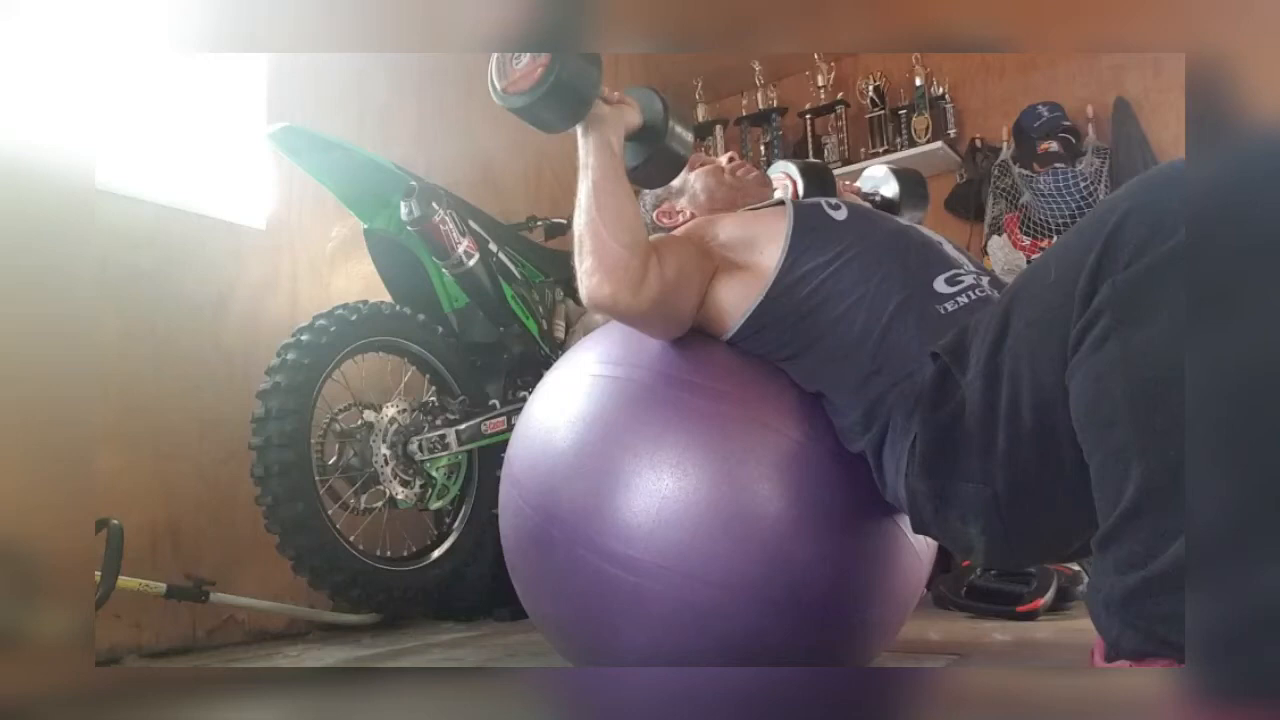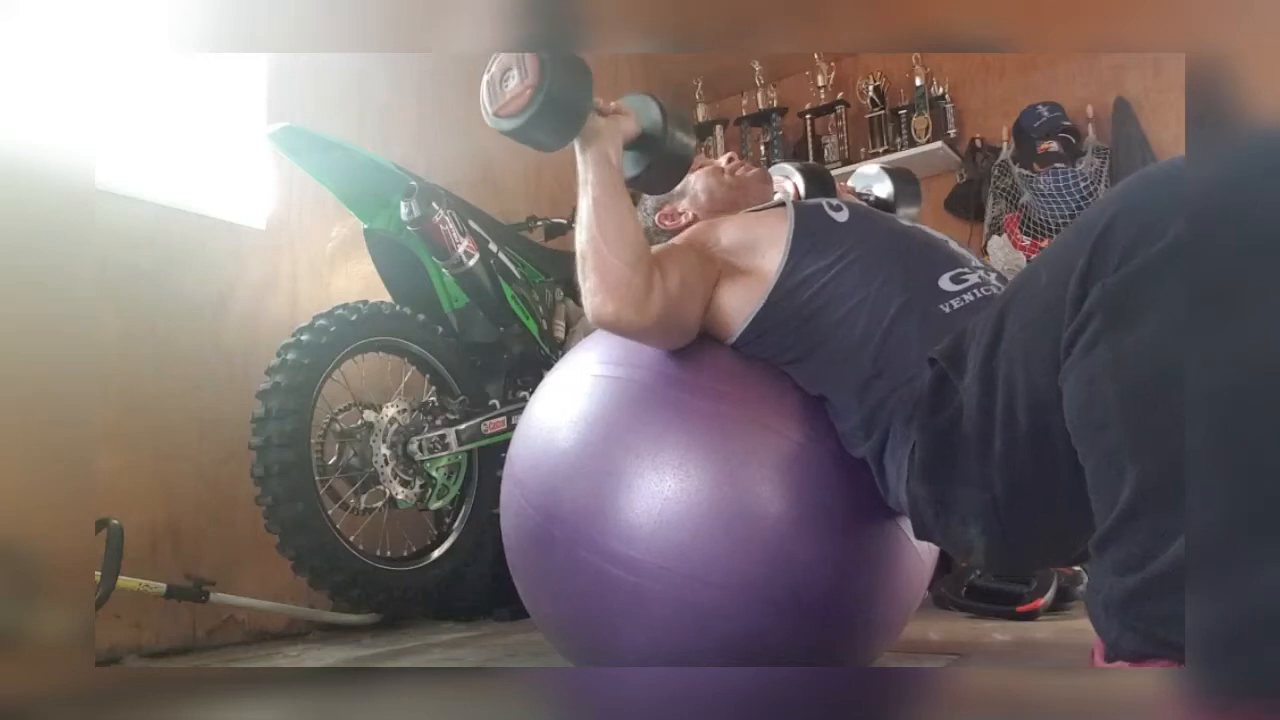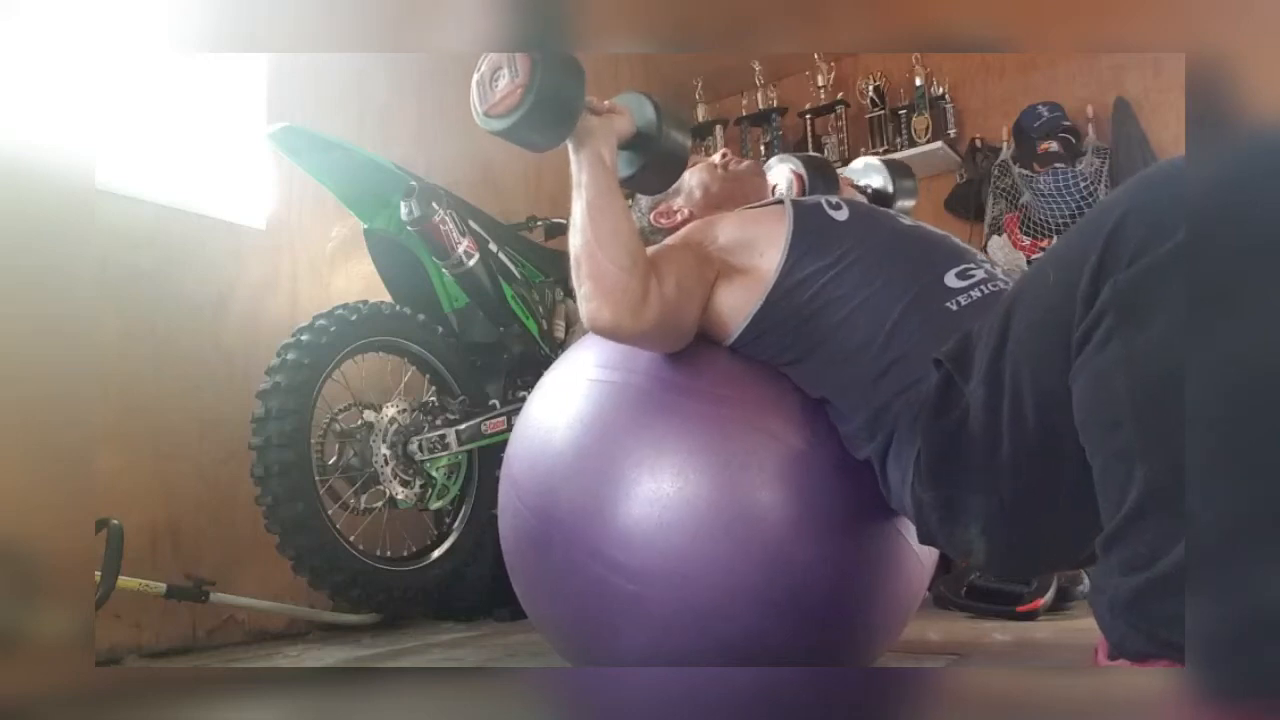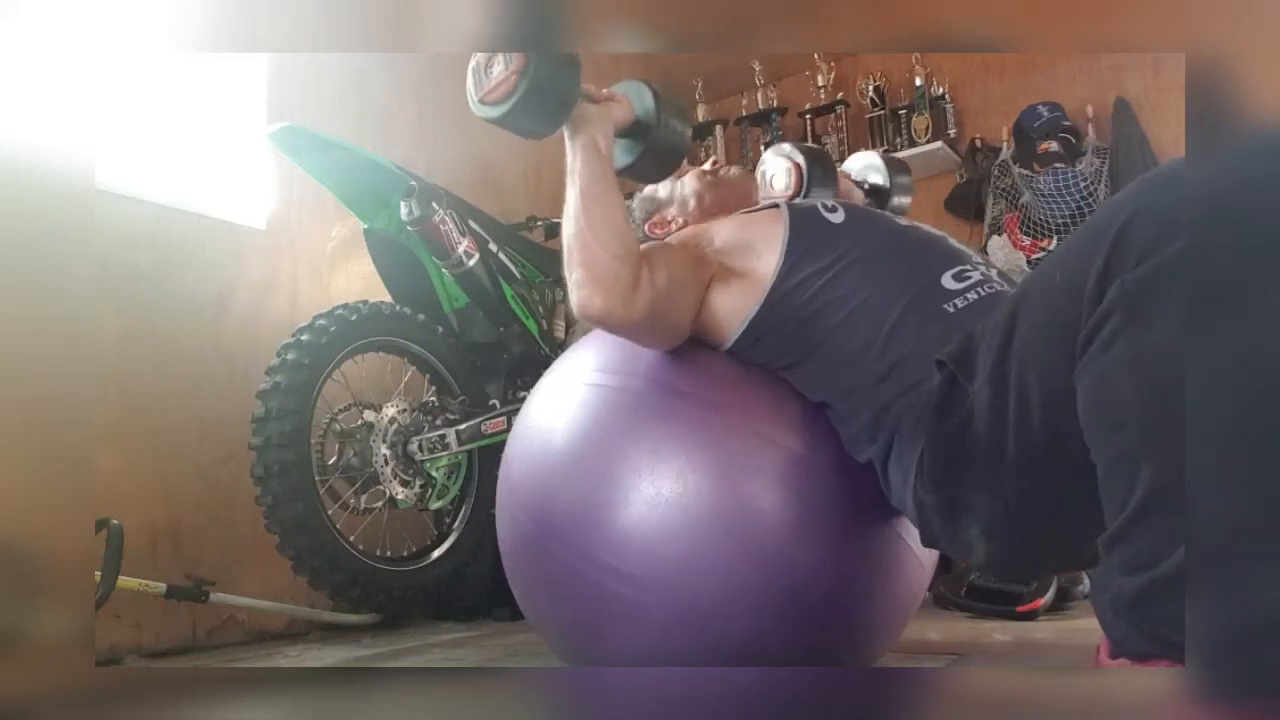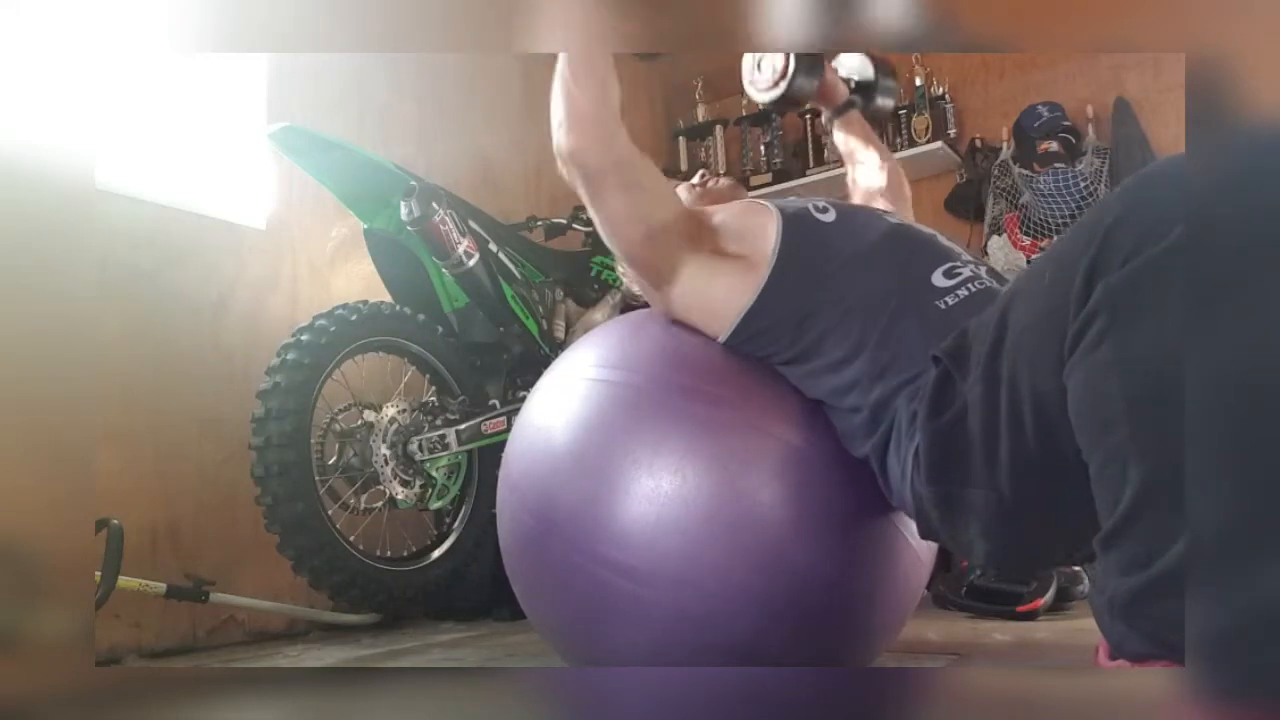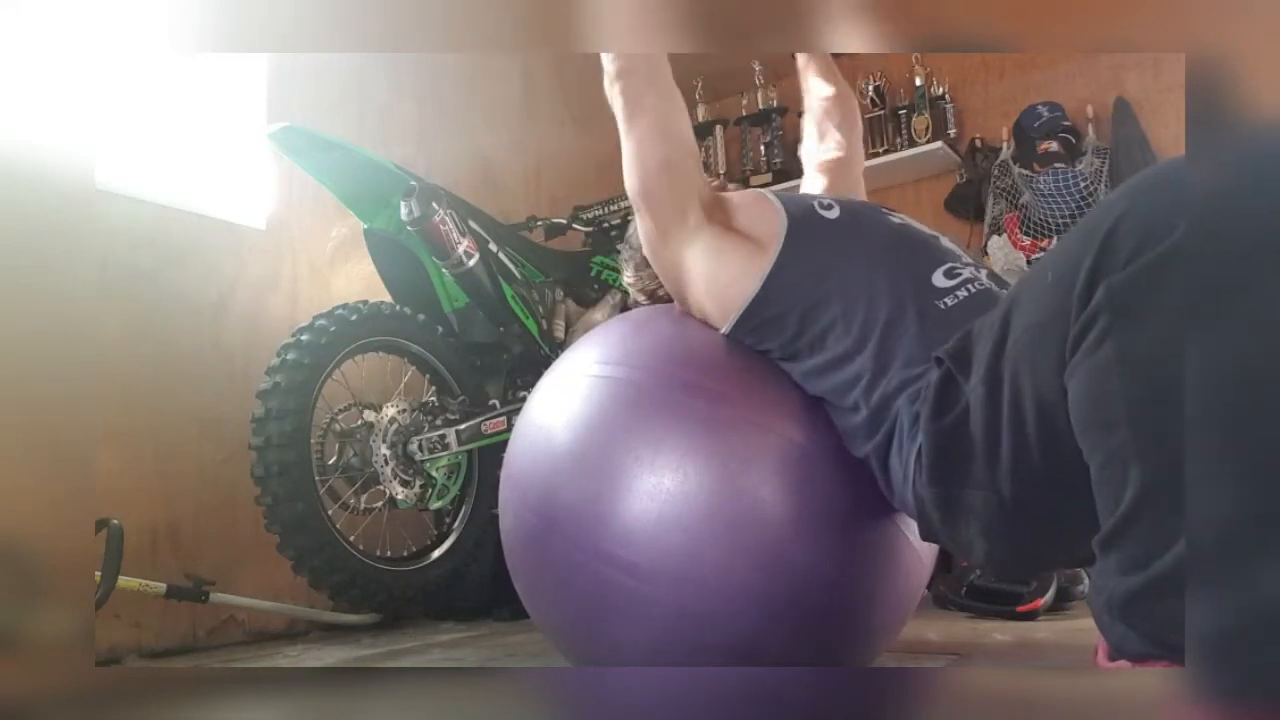
dt=0.4s
person 1, frame 1
left shoulder: (797, 237)
right shoulder: (705, 246)
right elbow: (615, 285)
left wrist: (858, 215)
right wrist: (601, 137)
right hip: (965, 429)
right knee: (1162, 216)
person 1, frame 2
left shoulder: (803, 235)
right shoulder: (707, 251)
right elbow: (621, 300)
left wrist: (855, 212)
right wrist: (598, 148)
right hip: (967, 431)
right knee: (1158, 214)
person 1, frame 3
left shoulder: (804, 225)
right shoulder: (702, 249)
right elbow: (618, 307)
left wrist: (851, 209)
right wrist: (593, 147)
right hip: (971, 429)
person 1, frame 4
left shoulder: (796, 236)
right shoulder: (698, 258)
right elbow: (608, 296)
left wrist: (854, 205)
right wrist: (590, 138)
right hip: (967, 426)
person 1, frame 5
left shoulder: (792, 233)
right shoulder: (686, 255)
left elbow: (885, 186)
right elbow: (591, 152)
left wrist: (837, 104)
right hip: (965, 431)
person 1, frame 6
right shoulder: (691, 240)
left elbow: (833, 131)
right elbow: (633, 83)
left wrist: (808, 53)
right hip: (964, 431)
right knee: (1169, 209)
right ankle: (1153, 643)
